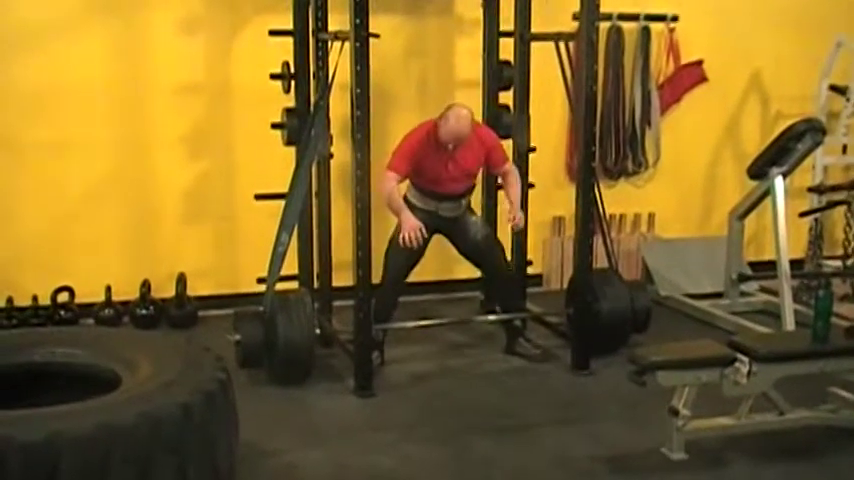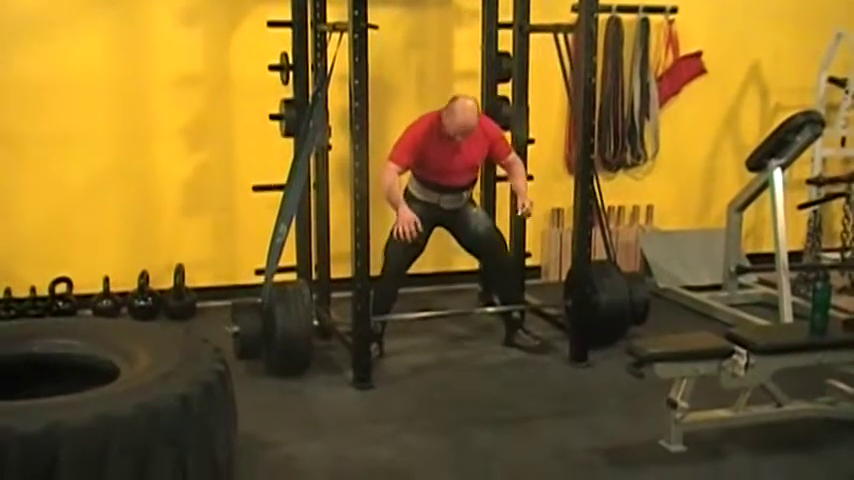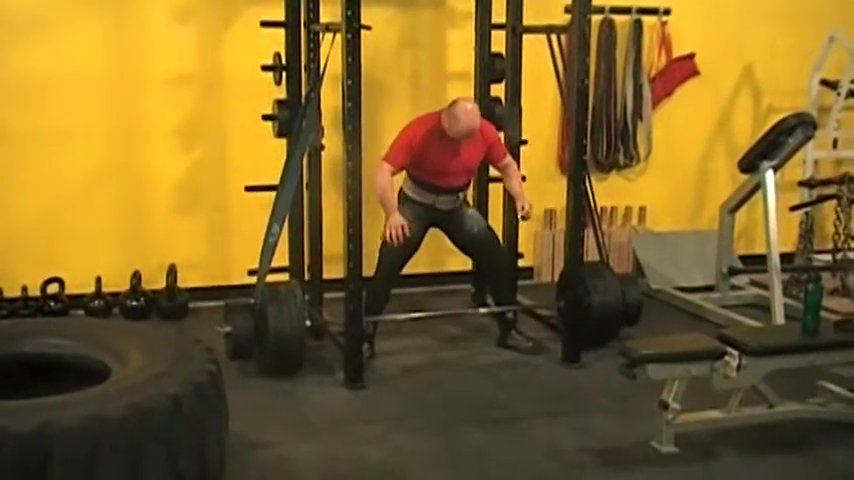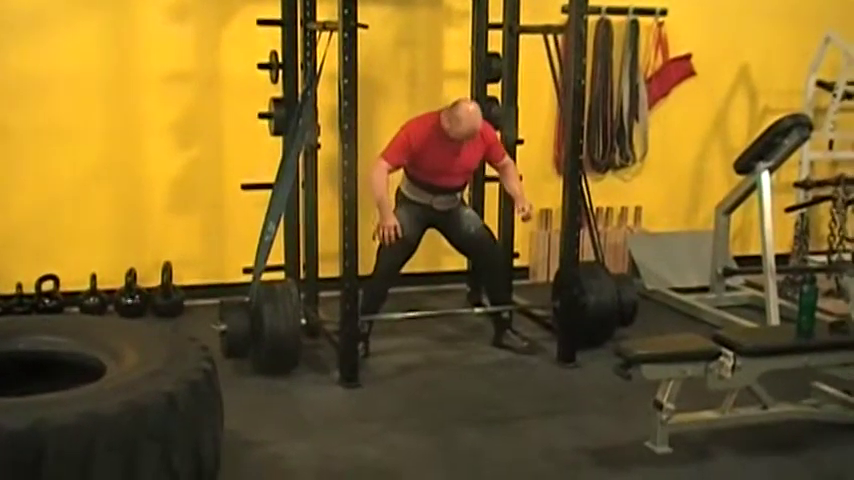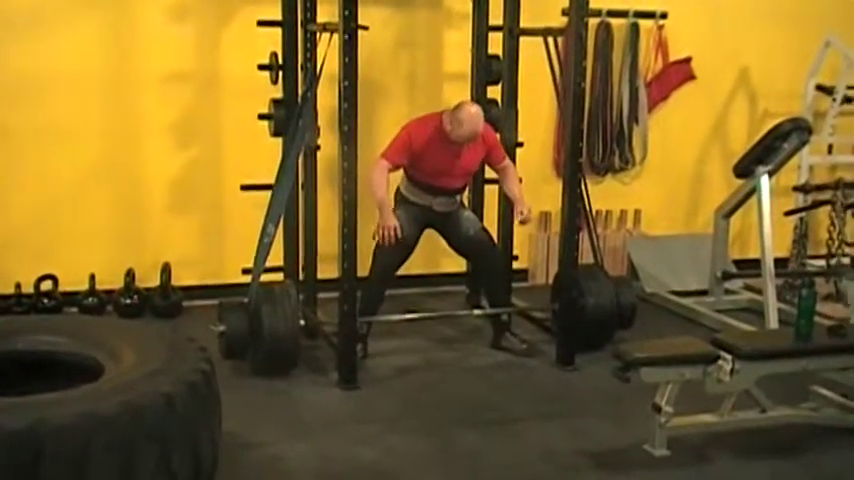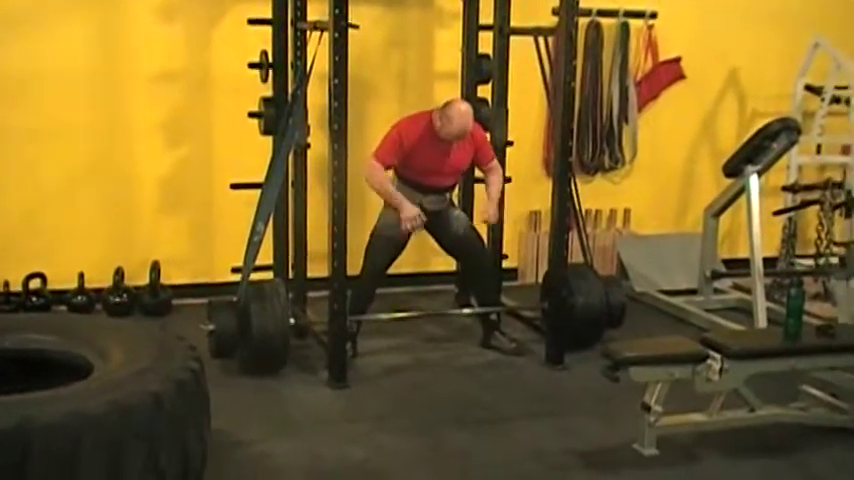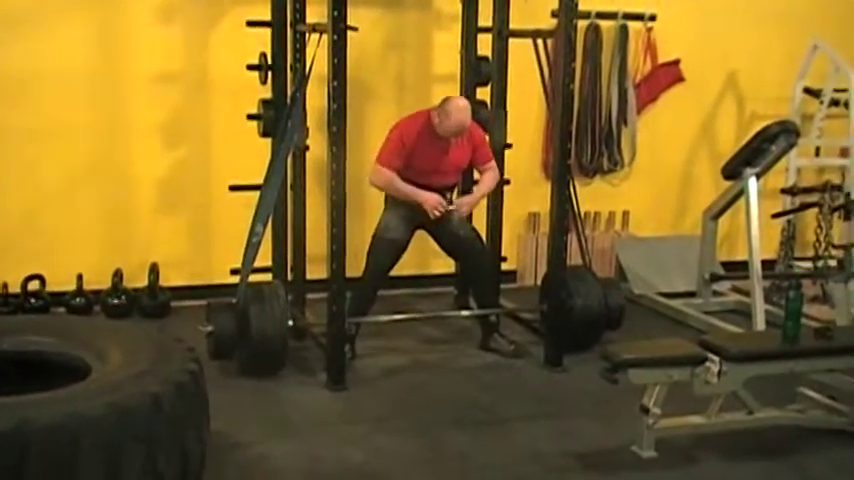
dt=0.2s
person 1, frame 1
left shoulder: (484, 138)
right shoulder: (417, 139)
left elbow: (508, 171)
right elbow: (388, 182)
left wrist: (515, 205)
right wrist: (405, 216)
left hip: (459, 211)
right hip: (420, 210)
left knee: (498, 264)
right knee: (394, 270)
left ankle: (516, 335)
right ankle: (376, 342)
person 1, frame 2
left shoulder: (488, 129)
right shoulder: (421, 131)
left elbow: (512, 162)
right elbow: (389, 172)
left wrist: (522, 194)
right wrist: (402, 209)
left hip: (461, 204)
right hip: (421, 203)
left knee: (500, 256)
right knee: (395, 262)
left ankle: (515, 328)
right ankle: (374, 334)
person 1, frame 3
left shoulder: (485, 132)
right shoulder: (418, 131)
left elbow: (507, 164)
right elbow: (383, 172)
left wrist: (519, 196)
right wrist: (392, 213)
left hip: (456, 205)
right hip: (416, 203)
left knee: (497, 257)
right knee: (389, 263)
left ankle: (508, 328)
right ankle: (366, 334)
person 1, frame 4
left shoulder: (484, 132)
right shoulder: (417, 130)
left elbow: (505, 165)
right elbow: (380, 169)
left wrist: (519, 197)
right wrist: (385, 212)
left hip: (453, 205)
right hip: (414, 203)
left knee: (493, 256)
right knee: (387, 263)
left ankle: (504, 328)
right ankle: (361, 333)
person 1, frame 5
left shoulder: (485, 135)
right shoulder: (419, 131)
left elbow: (505, 167)
right elbow: (380, 169)
left wrist: (519, 200)
right wrist: (385, 213)
left hip: (453, 206)
right hip: (413, 204)
left knee: (492, 259)
right knee: (383, 265)
left ankle: (502, 330)
right ankle: (359, 334)
person 1, frame 6
left shoulder: (474, 134)
right shoulder: (408, 130)
left elbow: (493, 169)
right elbow: (373, 171)
left wrist: (491, 201)
right wrist: (402, 205)
left hip: (442, 205)
right hip: (405, 203)
left knee: (481, 259)
right knee: (375, 264)
left ankle: (492, 330)
right ankle: (349, 333)
person 1, frame 7
left shoulder: (472, 133)
right shoulder: (407, 129)
left elbow: (491, 171)
right elbow: (378, 176)
left wrist: (475, 197)
right wrist: (421, 197)
left hip: (445, 206)
right hip: (404, 204)
left knee: (482, 261)
right knee: (376, 267)
left ankle: (491, 332)
right ankle: (347, 335)
